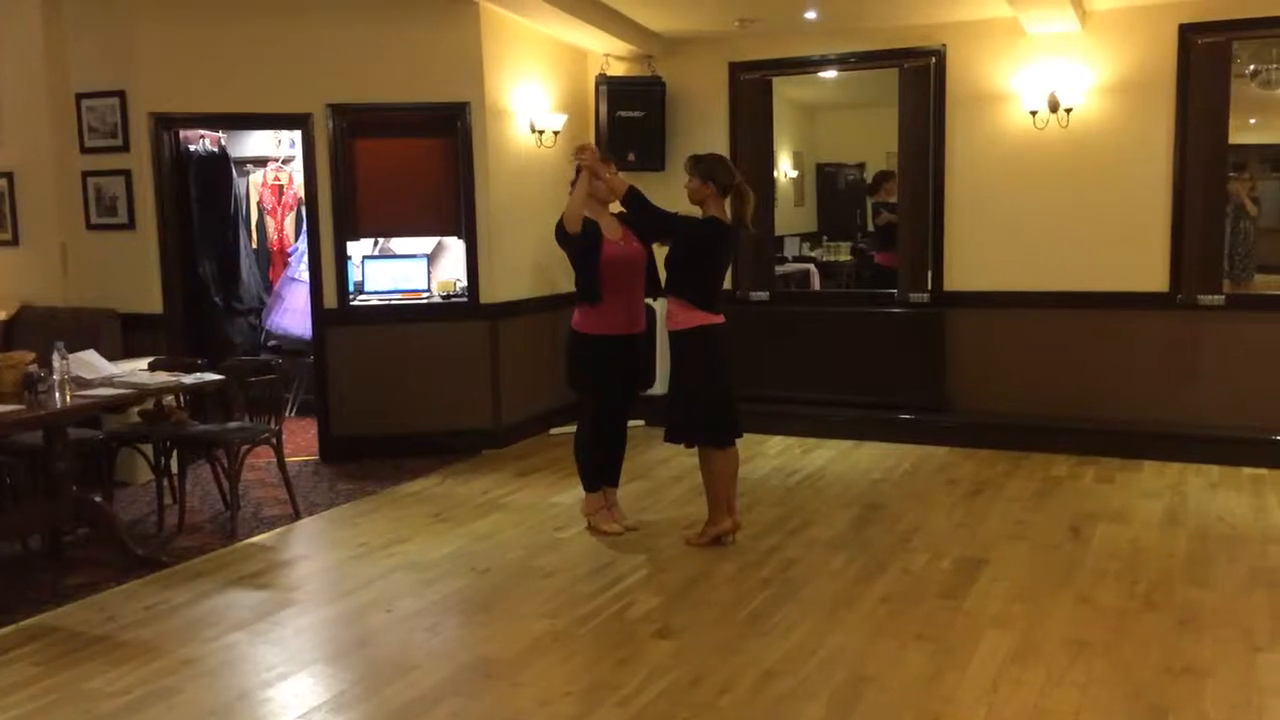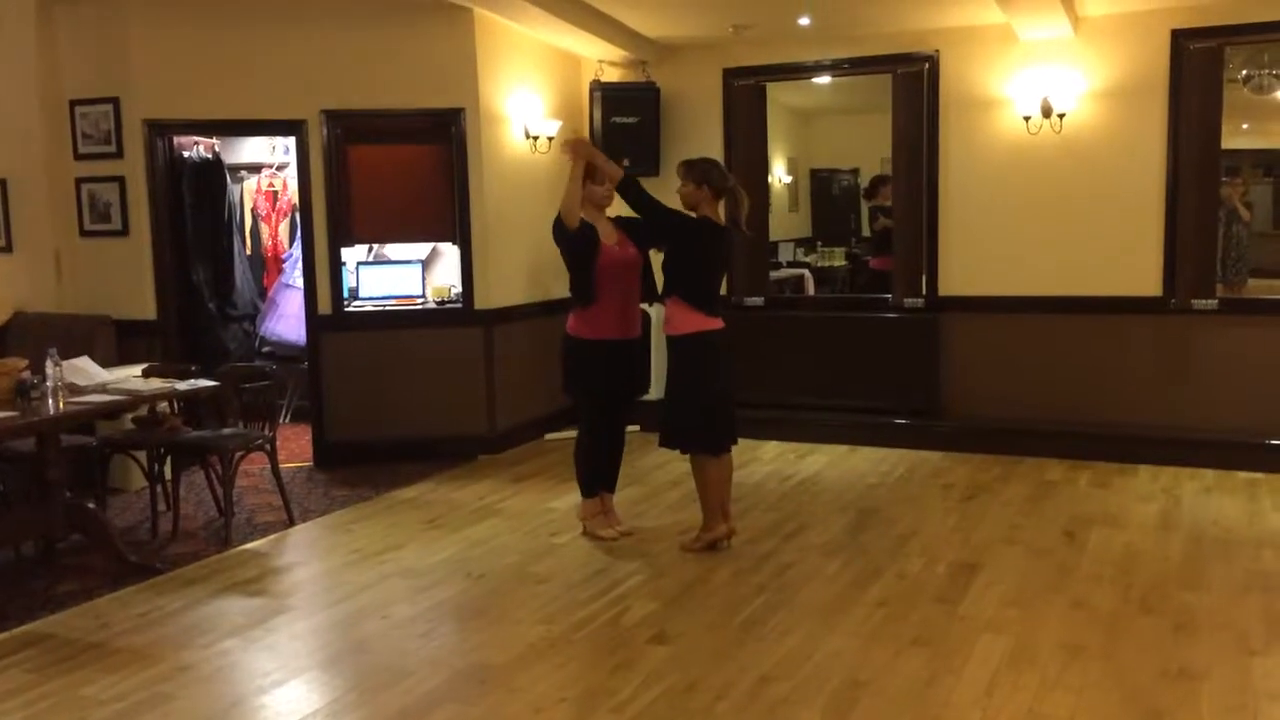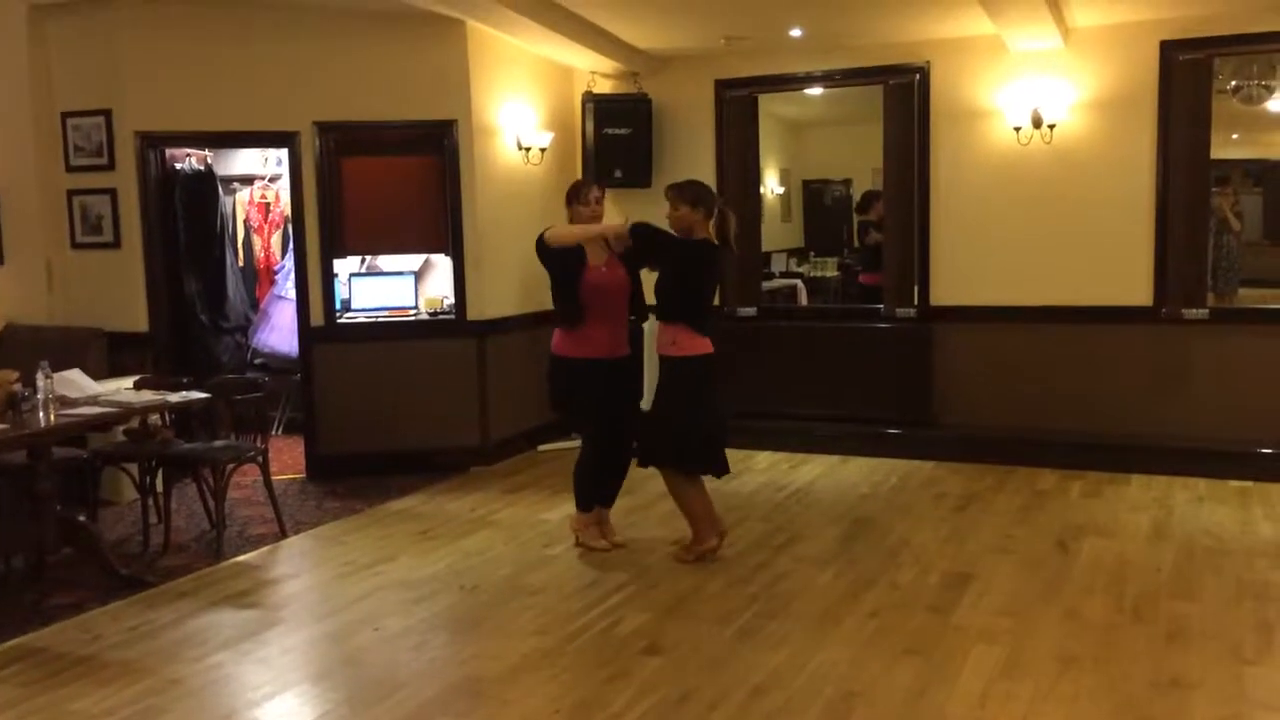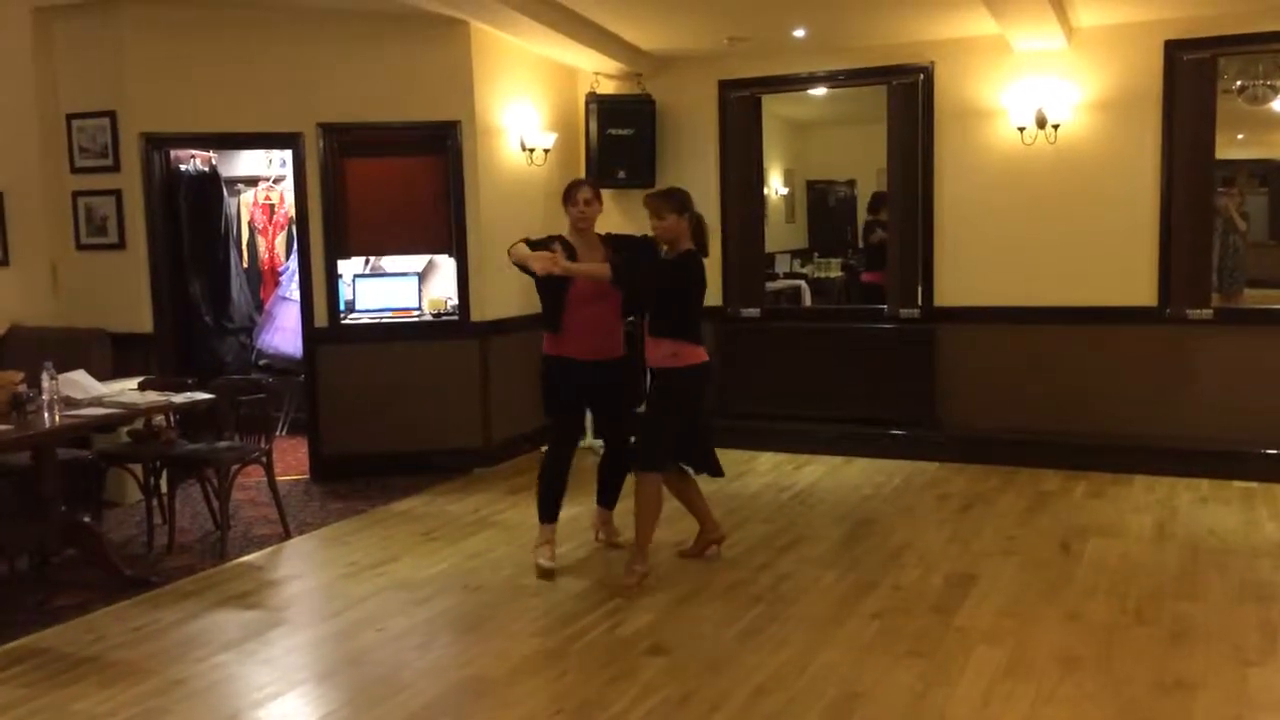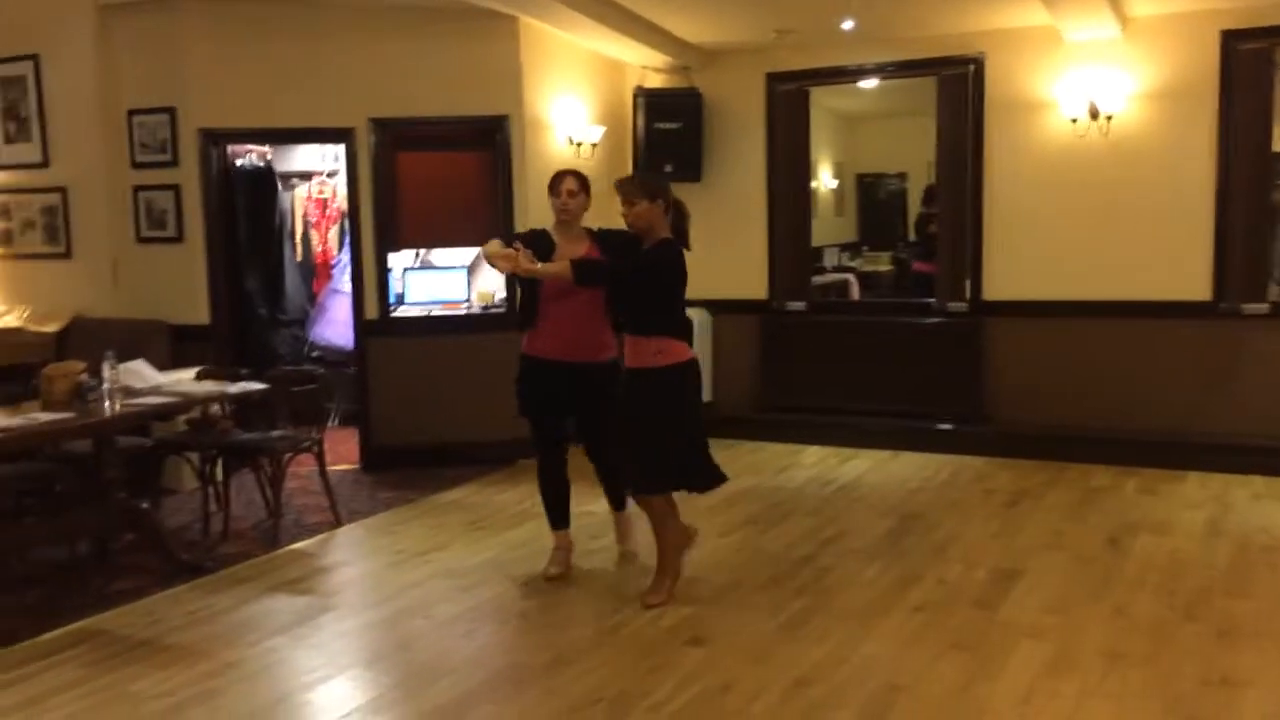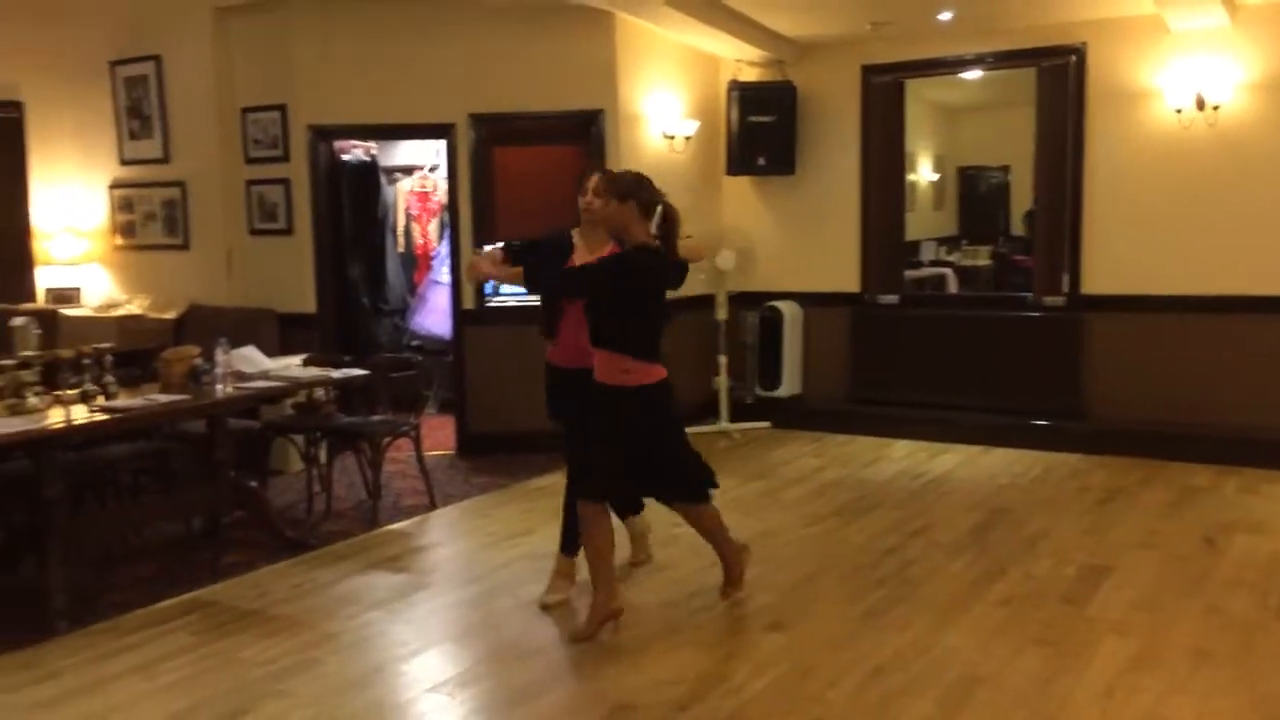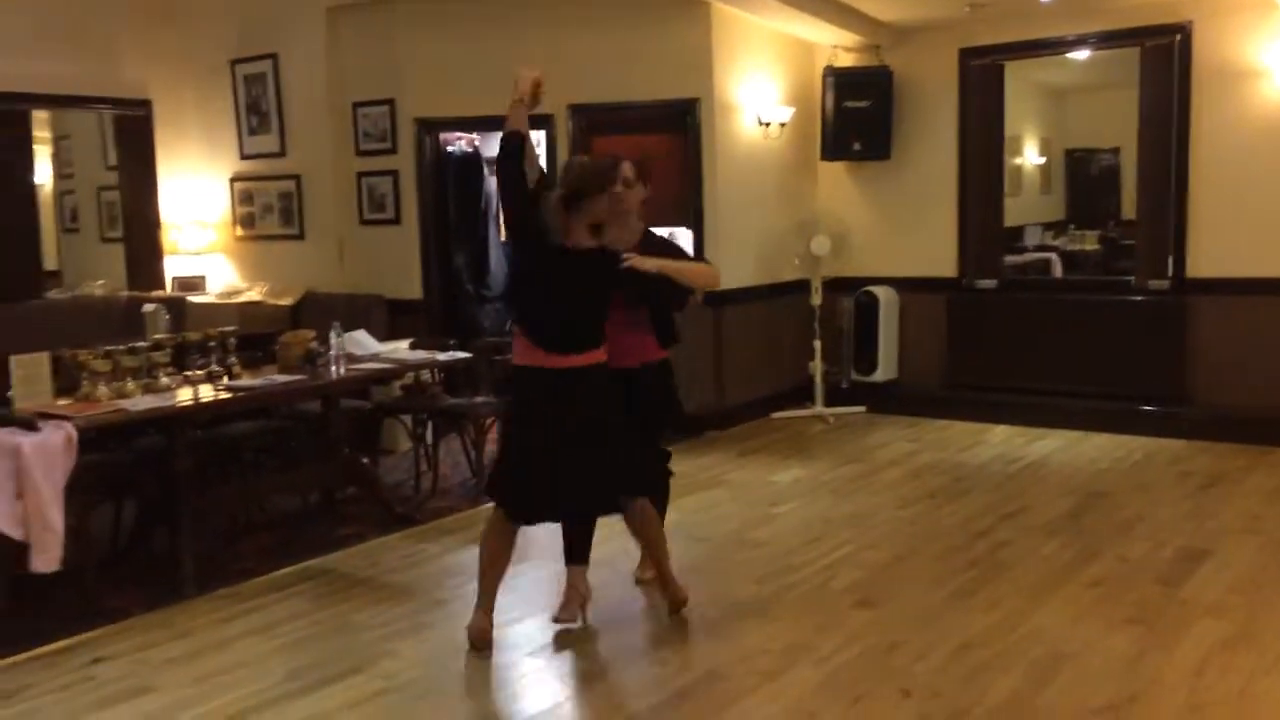
dt=0.5s
person 1, frame 1
left shoulder: (704, 231)
right shoulder: (719, 229)
left elbow: (648, 214)
right elbow: (658, 222)
left wrist: (601, 170)
right wrist: (608, 173)
left hip: (695, 338)
right hip: (708, 335)
left knee: (707, 433)
right knee: (719, 430)
left ankle: (718, 519)
right ankle: (728, 513)
person 1, frame 2
left shoulder: (697, 231)
right shoulder: (715, 233)
left elbow: (642, 201)
right elbow: (658, 228)
left wrist: (594, 156)
left hip: (693, 343)
right hip: (706, 339)
left knee: (701, 438)
right knee: (714, 437)
left ankle: (713, 524)
right ankle: (723, 519)
person 1, frame 3
left shoulder: (697, 253)
right shoulder: (701, 254)
left elbow: (643, 234)
right elbow: (661, 250)
left wrist: (610, 233)
left hip: (687, 365)
right hip: (683, 361)
left knee: (668, 453)
right knee: (674, 451)
left ankle: (705, 536)
right ankle: (709, 527)
person 1, frame 4
left shoulder: (687, 266)
right shoulder: (664, 259)
left elbow: (631, 275)
left wrist: (571, 268)
left hip: (683, 373)
right hip: (667, 371)
left knee: (650, 460)
right knee: (665, 459)
left ankle: (640, 555)
right ankle: (710, 527)
person 1, frame 5
left shoulder: (665, 256)
right shoulder: (643, 252)
left elbow: (602, 273)
left wrist: (536, 270)
left hip: (669, 374)
right hip: (639, 374)
left knee: (655, 477)
right knee: (640, 475)
left ankle: (668, 566)
right ankle: (679, 532)
person 1, frame 6
left shoulder: (636, 264)
right shoulder: (642, 260)
left elbow: (571, 282)
left hip: (638, 394)
right hip: (614, 391)
left knee: (677, 488)
right knee: (592, 496)
left ankle: (732, 553)
right ankle: (606, 597)
person 1, frame 7
left shoulder: (529, 239)
right shoulder: (606, 263)
left elbow: (510, 174)
left wrist: (519, 105)
left hip: (532, 385)
right hip: (587, 386)
left knee: (512, 500)
right knee: (624, 486)
left ankle: (483, 614)
right ankle: (670, 583)
person 2, frame 1
left shoulder: (631, 225)
right shoulder: (581, 227)
right elbow: (567, 228)
right wrist: (585, 172)
left hip: (632, 338)
right hip: (594, 340)
left knee: (619, 420)
right knee: (594, 420)
left ankle: (611, 500)
right ankle: (593, 505)
person 2, frame 2
left shoulder: (629, 229)
right shoulder: (576, 232)
right elbow: (565, 220)
right wrist: (577, 164)
left hip: (627, 343)
right hip: (589, 345)
left knee: (616, 426)
right knee: (593, 426)
left ankle: (607, 505)
right ankle: (590, 511)
person 2, frame 3
left shoulder: (622, 249)
right shoulder: (566, 252)
right elbow: (547, 238)
right wrist: (598, 231)
left hip: (619, 361)
right hip: (576, 364)
left knee: (623, 441)
right knee: (597, 441)
left ankle: (602, 514)
right ankle: (583, 521)
person 2, frame 4
left shoulder: (618, 247)
right shoulder: (554, 249)
right elbow: (517, 250)
right wrist: (532, 258)
left hip: (613, 363)
right hip: (566, 365)
left knee: (619, 443)
right knee: (562, 445)
left ankle: (605, 518)
right ankle: (546, 537)
person 2, frame 5
left shoulder: (607, 244)
right shoulder: (535, 242)
right elbow: (494, 248)
right wrist: (498, 255)
left hip: (595, 366)
right hip: (543, 366)
left knee: (600, 448)
right knee: (549, 454)
left ankle: (621, 520)
right ankle: (561, 541)
person 2, frame 6
right shoulder: (555, 245)
right elbow: (508, 260)
right wrist: (486, 264)
right hip: (564, 373)
left knee: (583, 465)
right knee: (594, 462)
left ankle: (566, 565)
right ankle: (637, 526)
person 2, frame 7
left shoulder: (656, 248)
left elbow: (708, 279)
left wrist: (652, 265)
left hip: (641, 376)
left knee: (647, 462)
right ankle: (576, 582)
